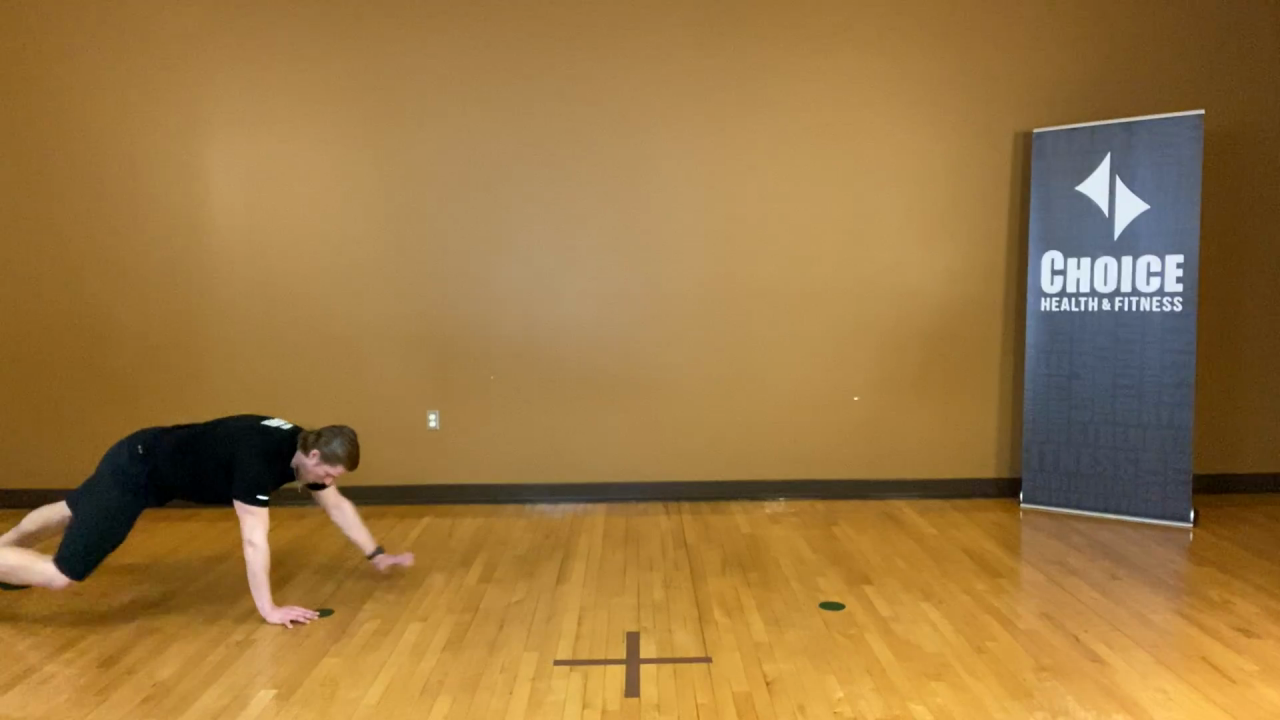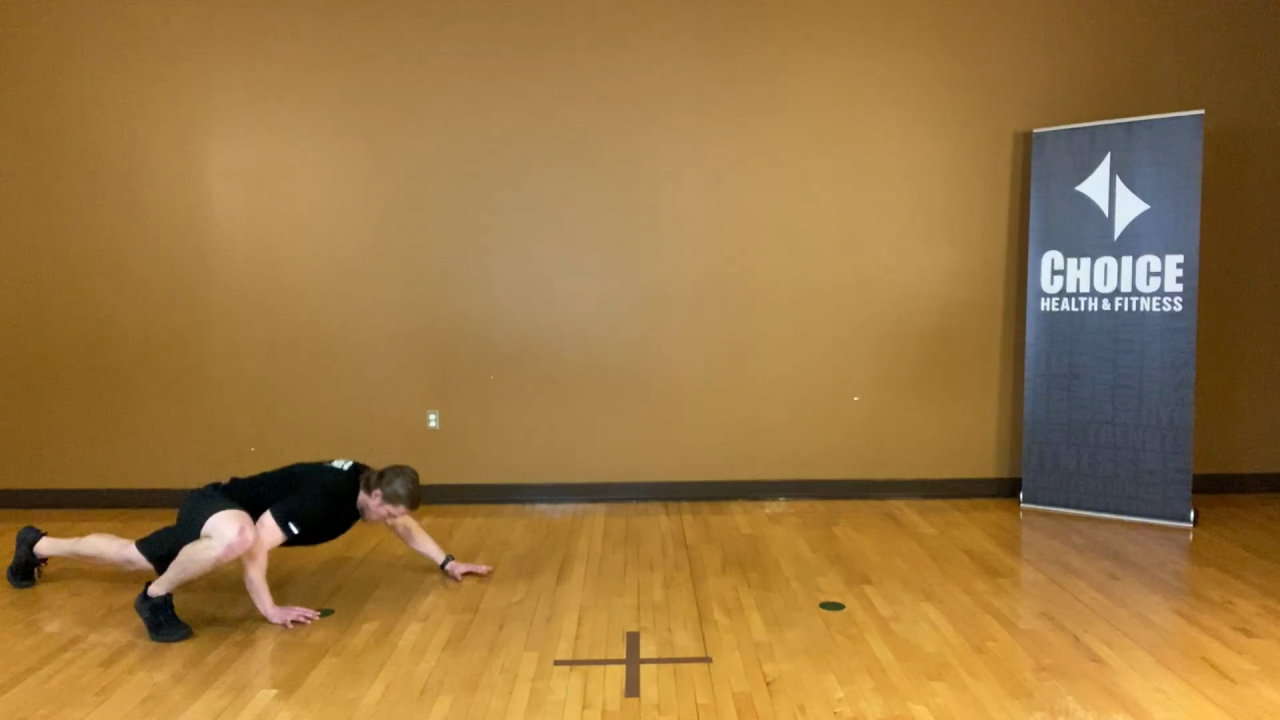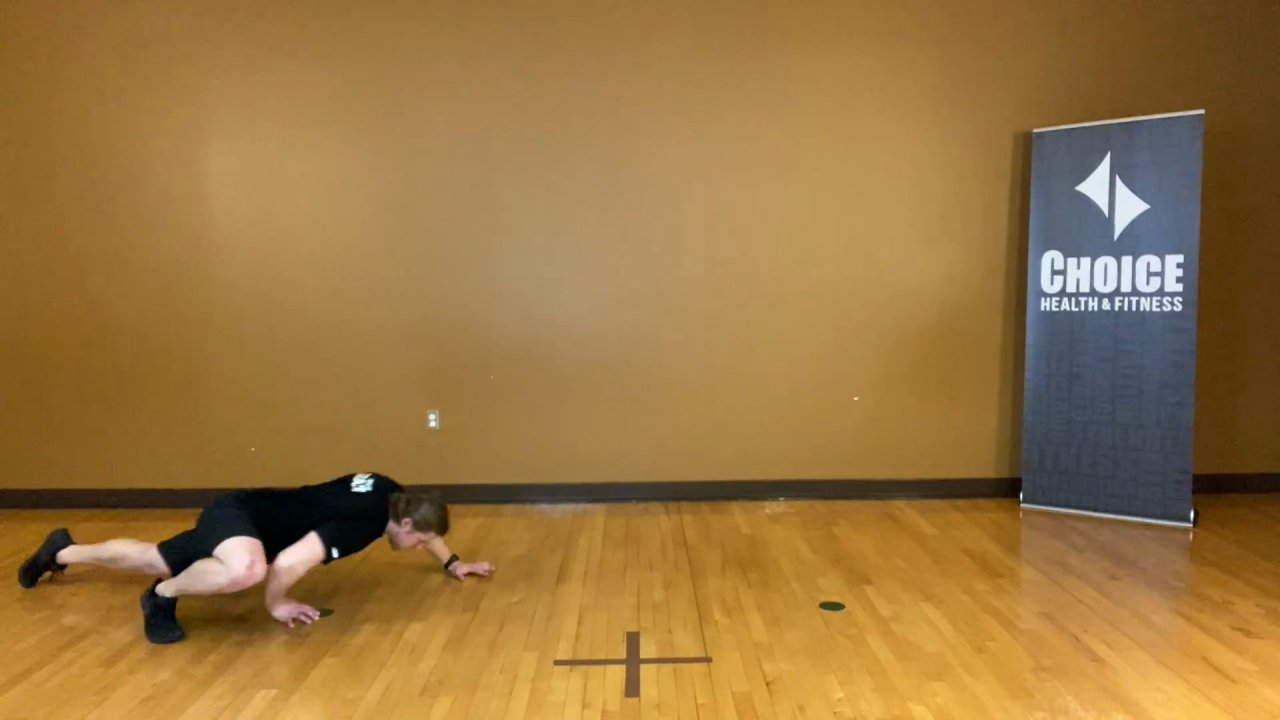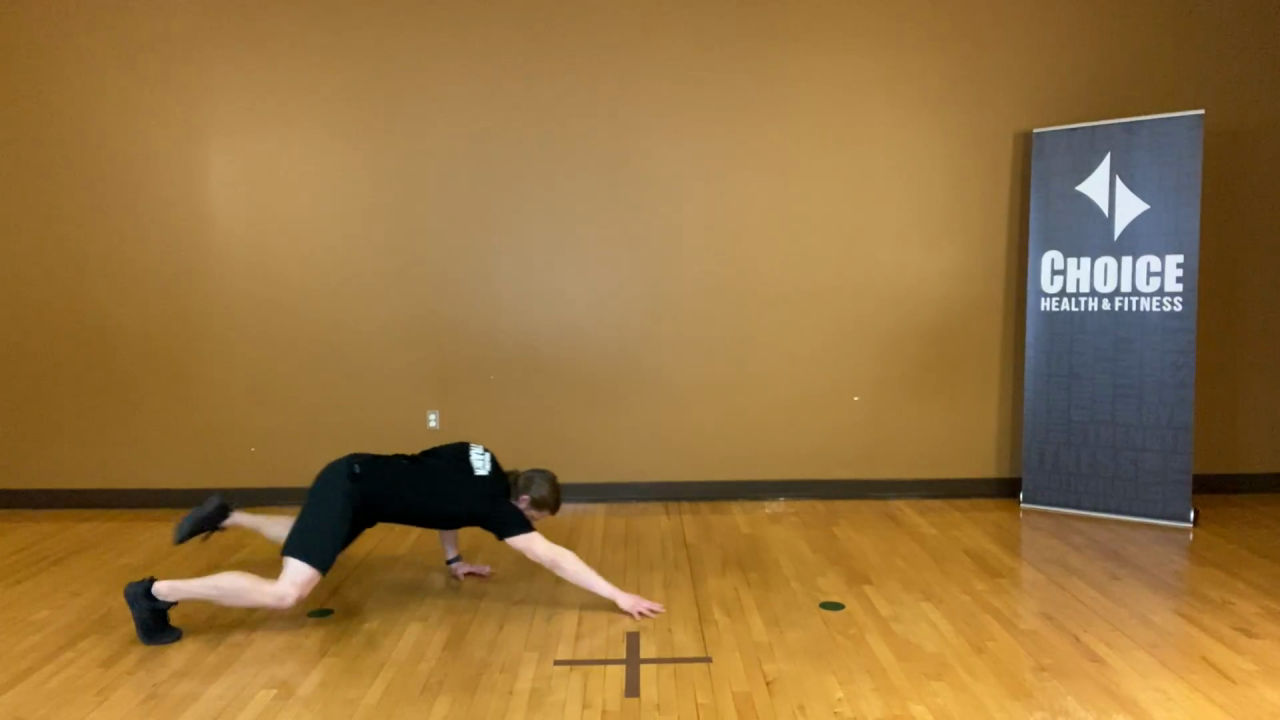
dt=0.7s
person 1, frame 1
left shoulder: (307, 447)
right shoulder: (261, 459)
left elbow: (337, 504)
right elbow: (254, 540)
left wrist: (376, 554)
right wrist: (268, 608)
left hip: (149, 462)
right hip: (136, 468)
left knee: (74, 514)
right knee: (59, 574)
person 1, frame 2
left shoulder: (365, 484)
right shoulder: (322, 497)
left elbow: (406, 524)
right elbow: (252, 545)
left wrist: (446, 562)
right wrist: (270, 610)
left hip: (220, 517)
right hip: (210, 508)
left knee: (131, 556)
right knee: (237, 535)
left ankle: (36, 546)
right ankle: (156, 599)
person 1, frame 3
left shoulder: (390, 495)
right shoulder: (359, 521)
left elbow: (421, 525)
right elbow: (286, 563)
left wrist: (452, 562)
right wrist: (276, 605)
left hip: (246, 513)
right hip: (236, 517)
left knee: (149, 559)
right knee: (248, 569)
left ankle: (61, 552)
right ankle: (162, 597)
person 1, frame 4
left shoulder: (481, 460)
right shoulder: (493, 503)
right elbow: (549, 555)
left wrist: (453, 561)
right wrist: (618, 596)
left hip: (354, 474)
right hip: (348, 490)
left knee: (308, 545)
right knee: (284, 594)
left ankle: (222, 515)
right ankle: (155, 593)
